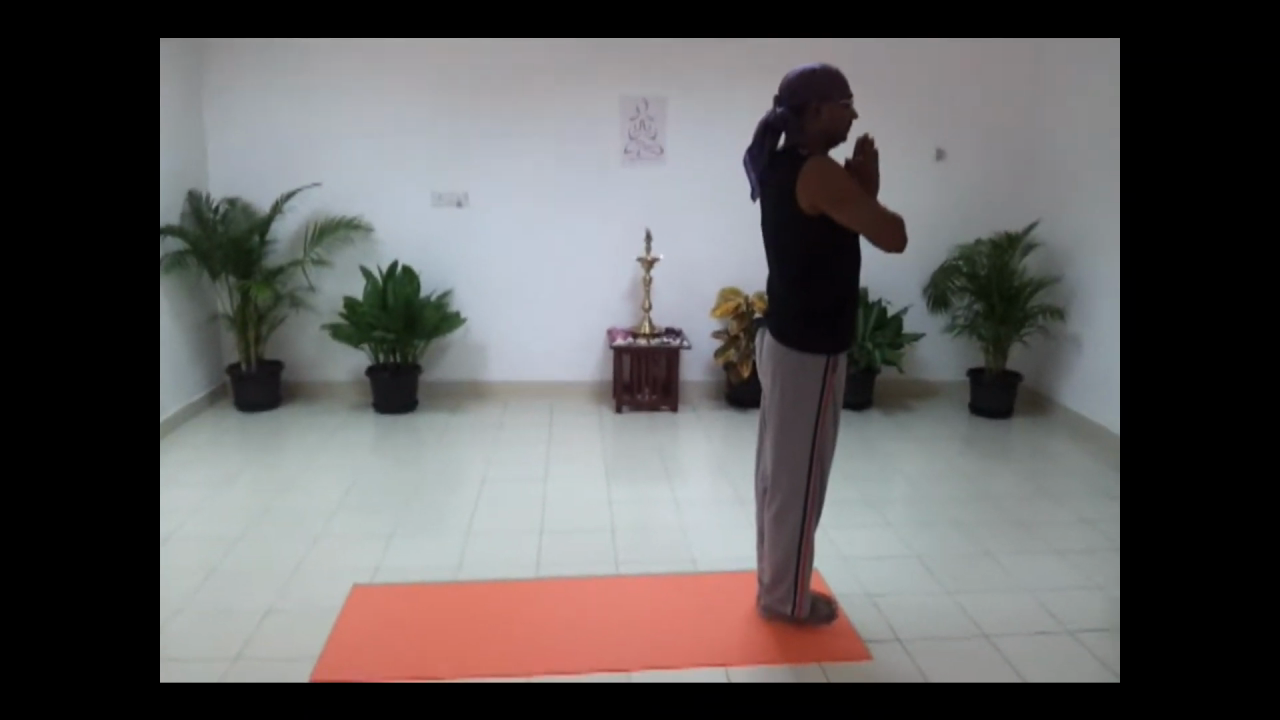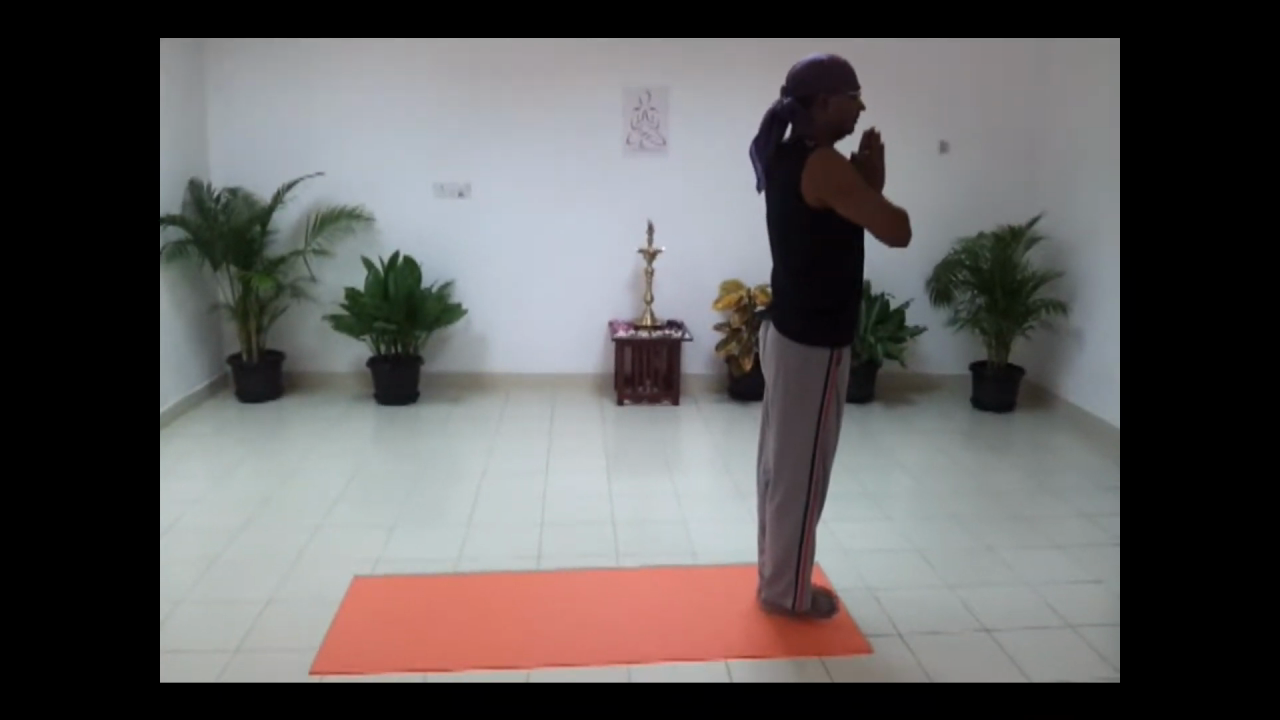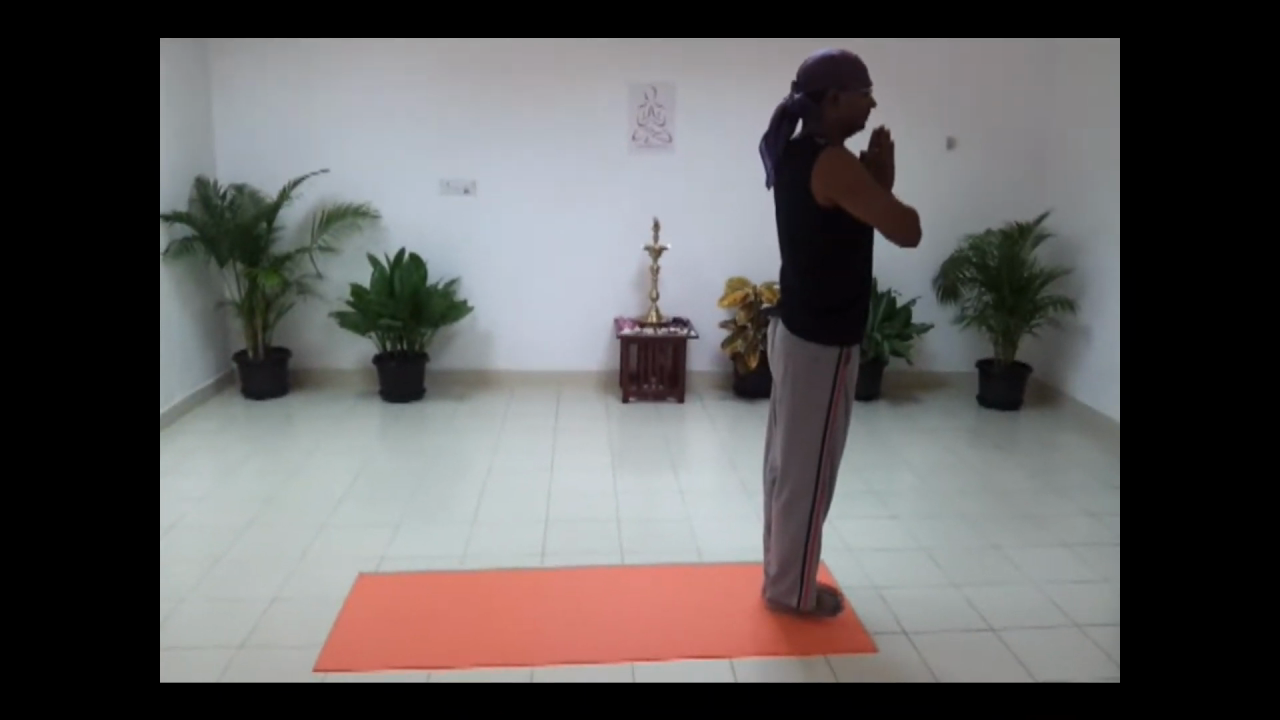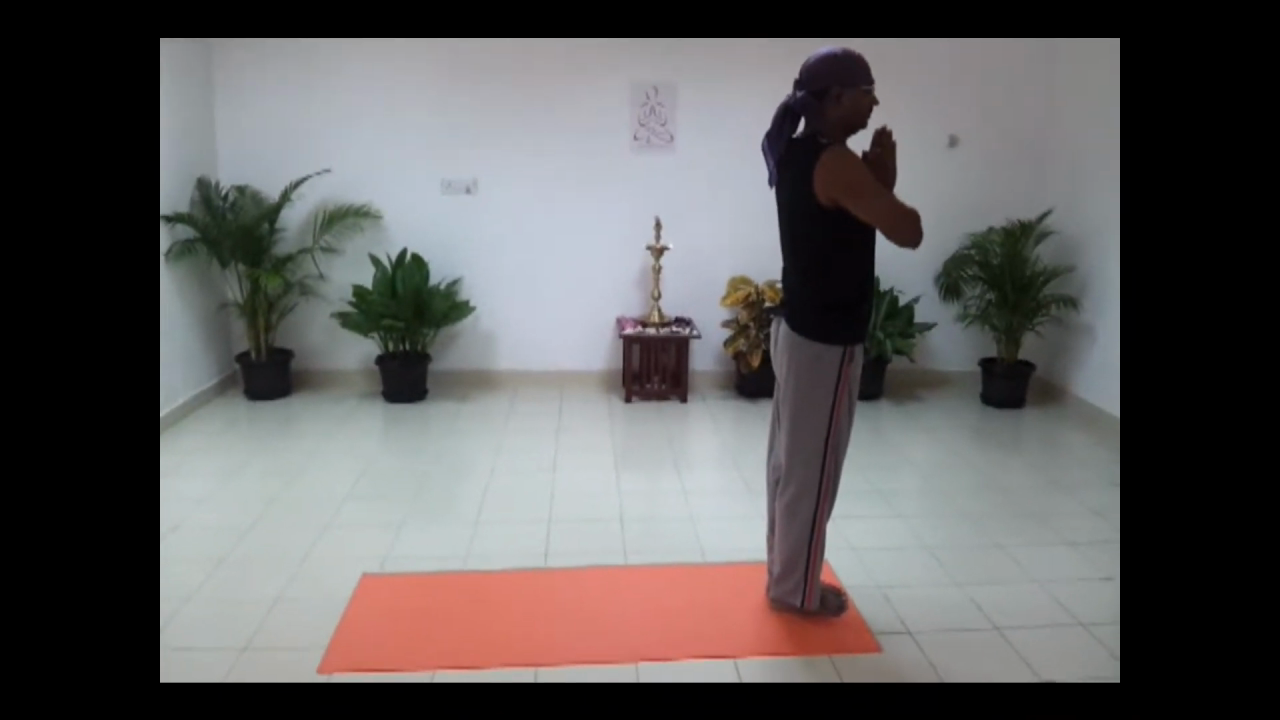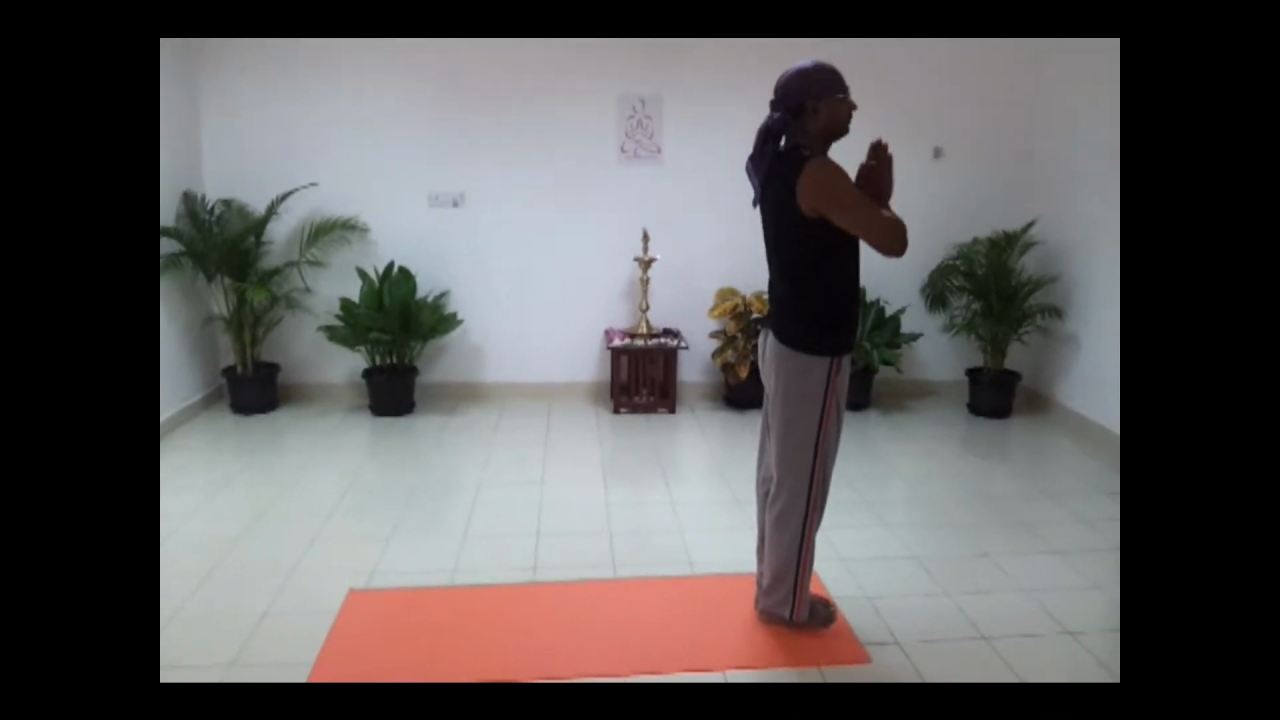
dt=0.4s
person 1, frame 1
left shoulder: (782, 167)
right shoulder: (818, 173)
left elbow: (837, 225)
right elbow: (893, 236)
left wrist: (859, 188)
right wrist: (867, 188)
left hip: (783, 339)
right hip: (810, 350)
left knee: (780, 471)
right knee: (799, 476)
left ankle: (777, 582)
right ankle: (787, 597)
person 1, frame 2
left shoulder: (787, 158)
right shoulder: (823, 165)
left elbow: (840, 221)
right elbow: (897, 231)
left wrist: (864, 182)
right wrist: (872, 183)
left hip: (787, 331)
right hip: (814, 343)
left knee: (781, 464)
right knee: (801, 470)
left ankle: (777, 575)
right ankle: (788, 592)
person 1, frame 3
left shoulder: (797, 155)
right shoulder: (833, 164)
left elbow: (851, 217)
right elbow: (907, 230)
left wrist: (874, 181)
right wrist: (883, 180)
left hip: (795, 330)
right hip: (822, 342)
left knee: (788, 463)
right knee: (808, 470)
left ankle: (783, 574)
right ankle: (792, 590)
person 1, frame 4
left shoulder: (799, 154)
right shoulder: (836, 163)
right elbow: (908, 232)
left wrist: (874, 182)
right wrist: (884, 182)
left hip: (798, 330)
right hip: (825, 342)
left knee: (791, 463)
right knee: (811, 470)
left ankle: (786, 574)
right ankle: (796, 590)
person 1, frame 5
left shoulder: (783, 166)
right shoulder: (818, 175)
right elbow: (893, 242)
left wrist: (867, 196)
right wrist: (880, 199)
left hip: (785, 342)
right hip: (813, 353)
left knee: (780, 474)
right knee: (800, 482)
left ankle: (775, 586)
right ankle: (784, 601)
